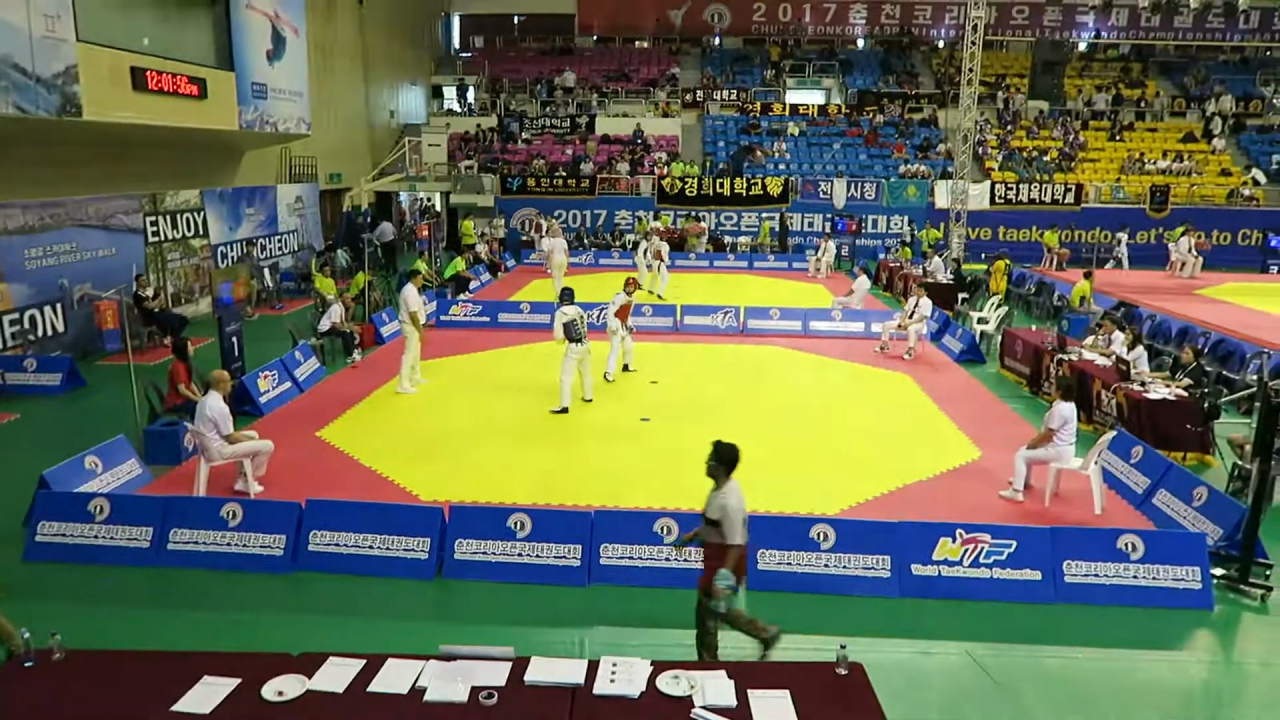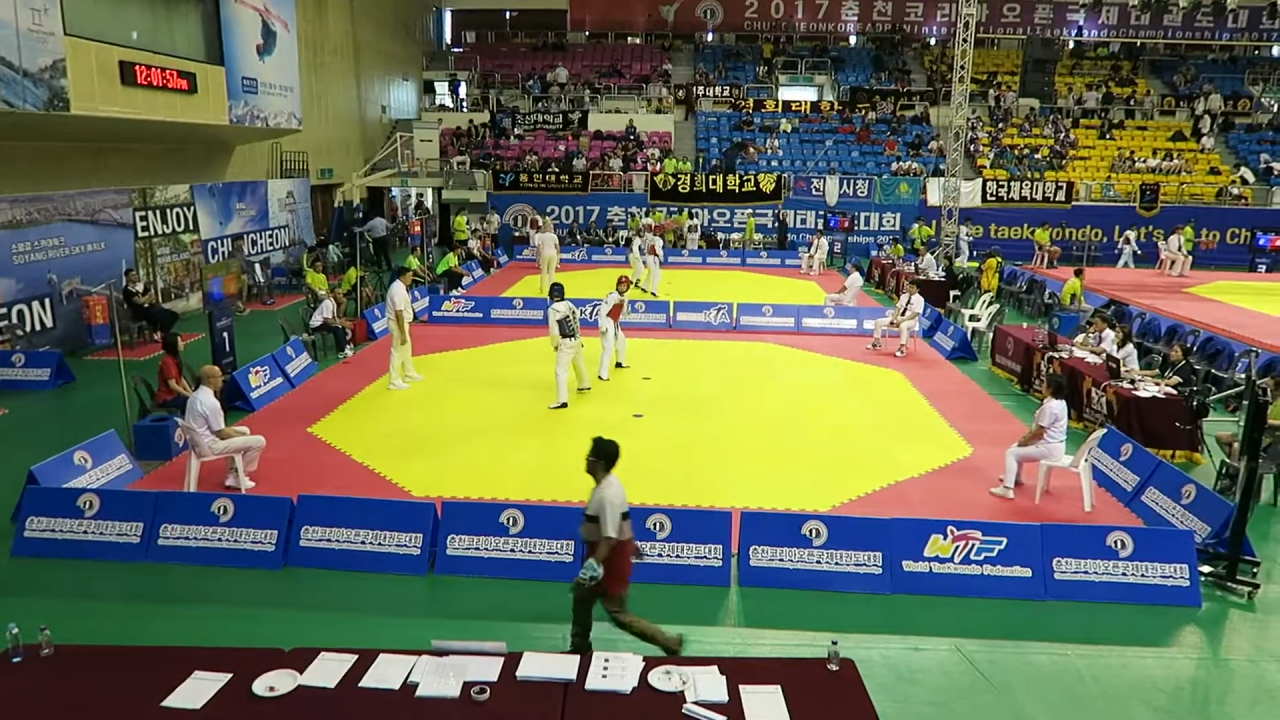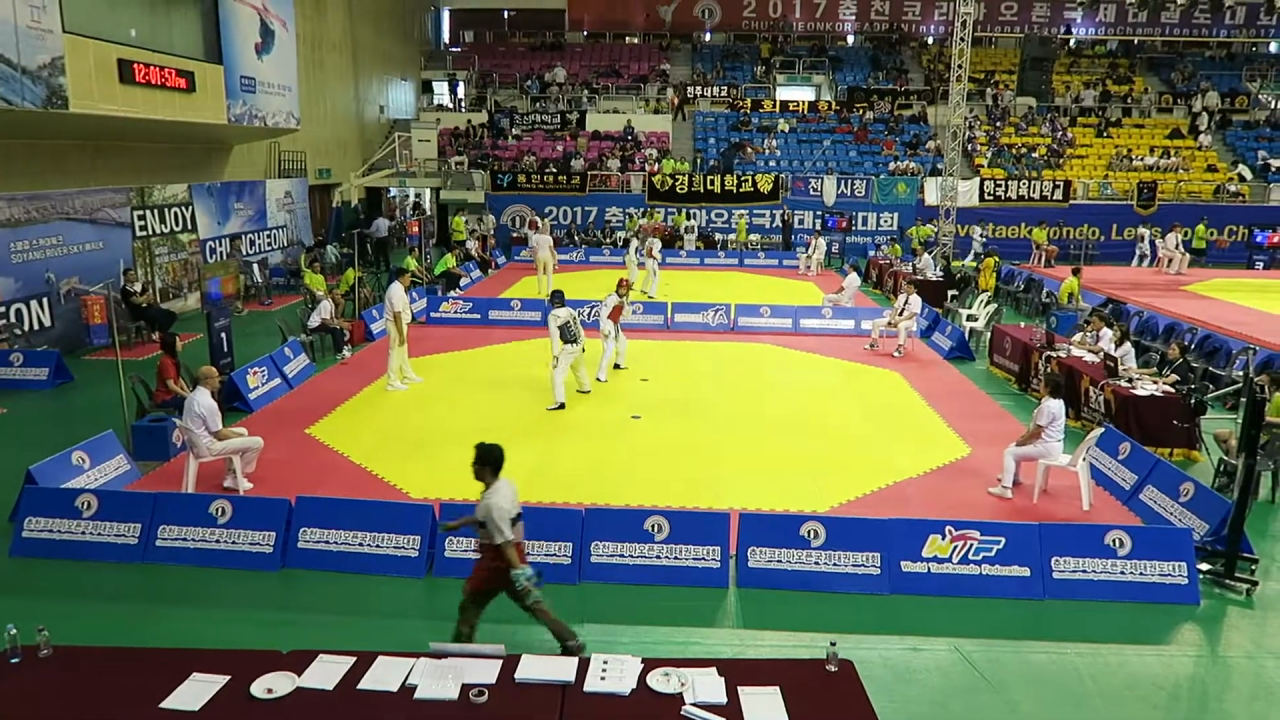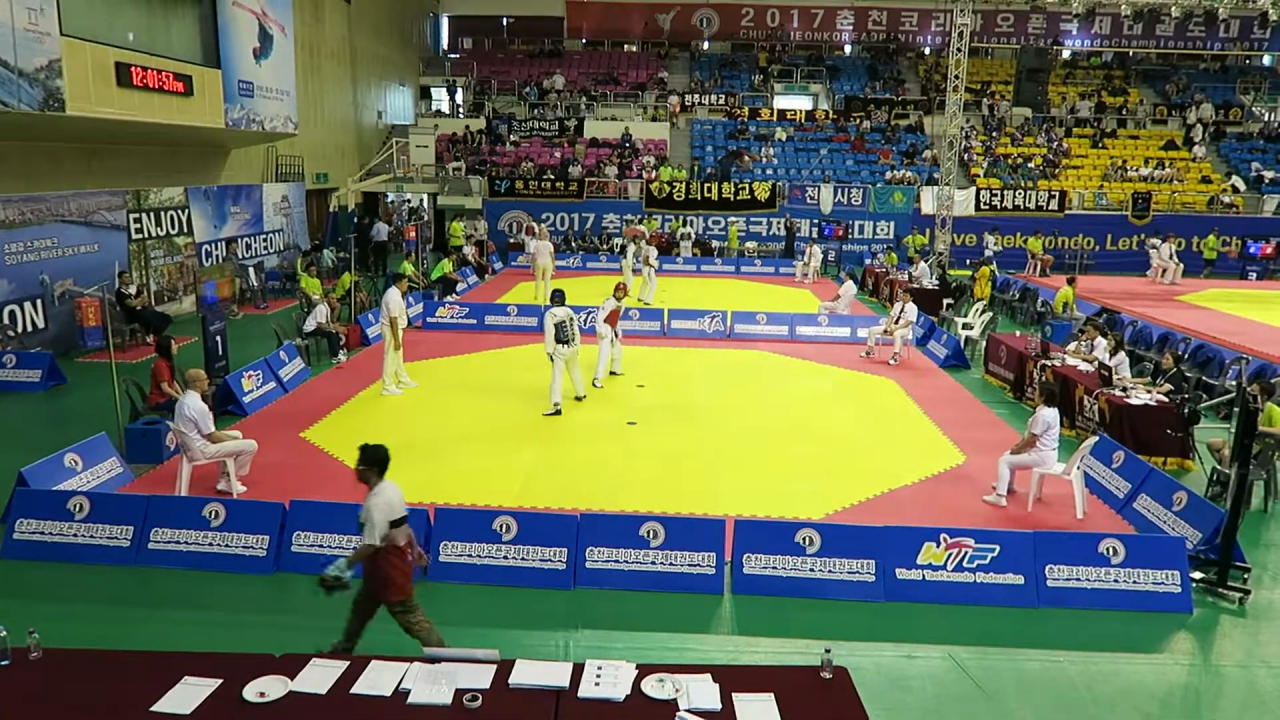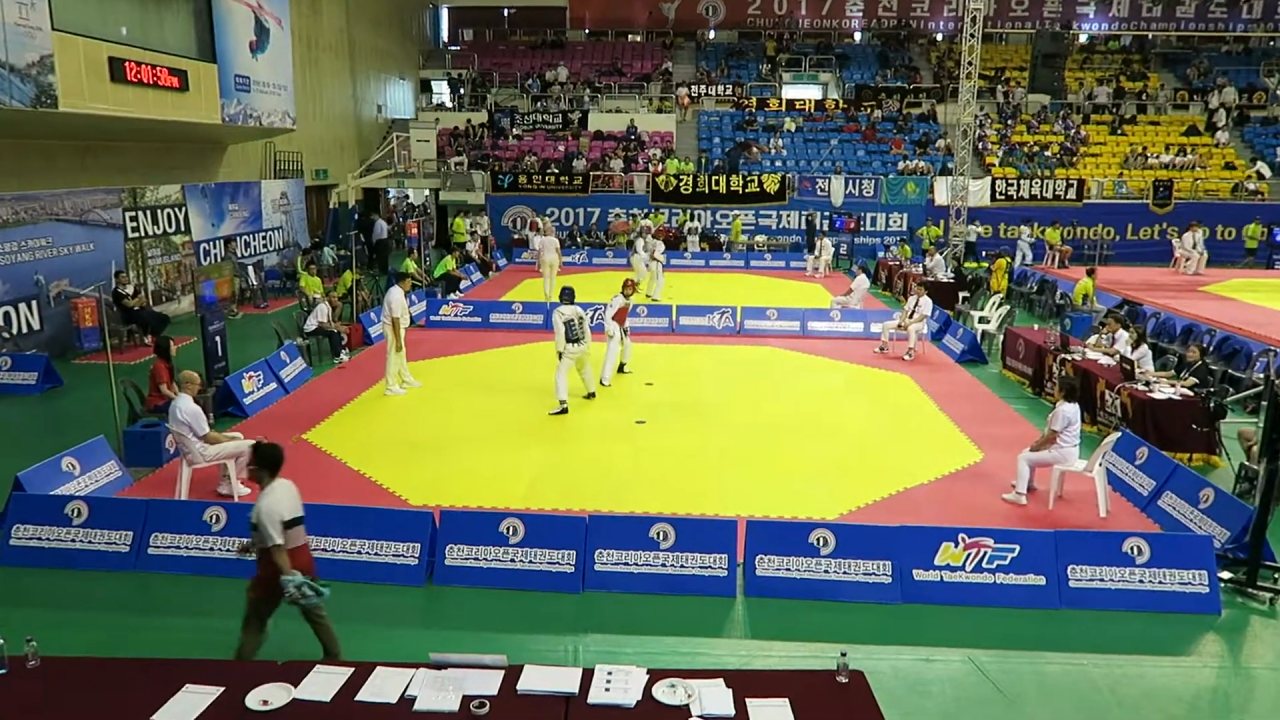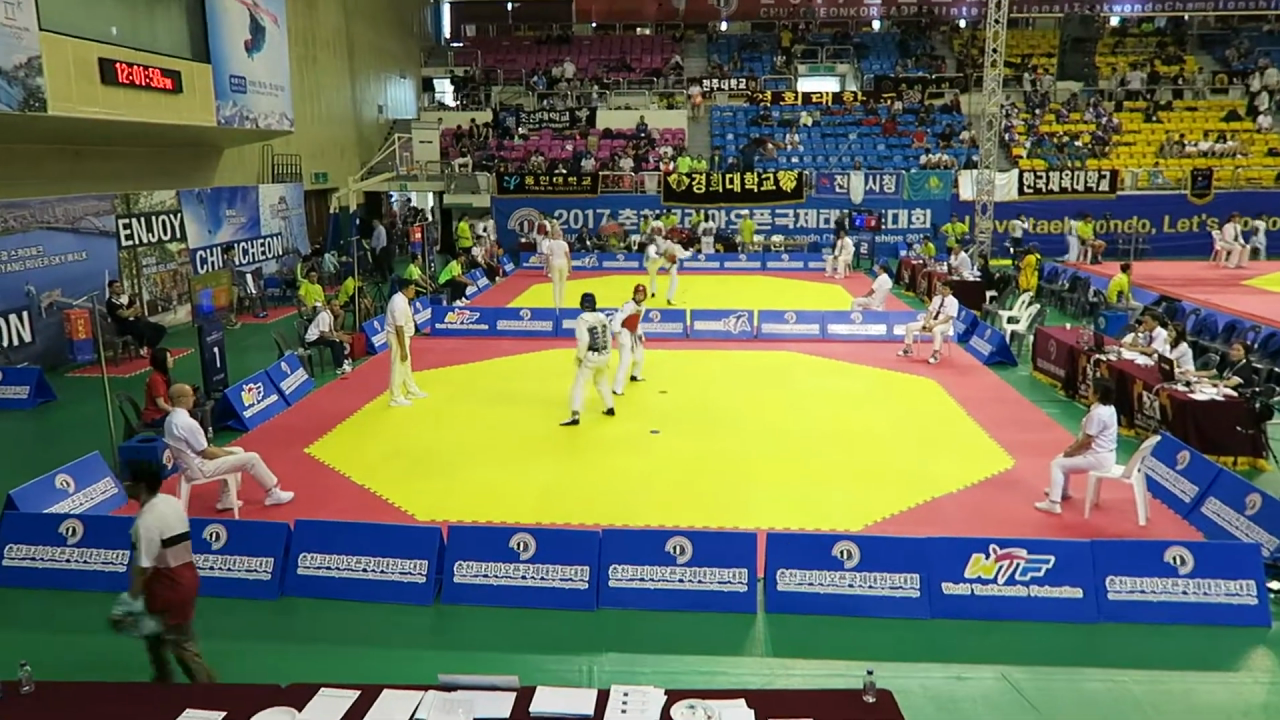
dt=0.4s
person 1, frame 1
left shoulder: (729, 502)
right shoulder: (721, 488)
left elbow: (736, 545)
left wrist: (723, 578)
right wrist: (692, 535)
left hip: (722, 563)
right hip: (716, 558)
left knee: (707, 611)
right knee: (719, 609)
left ankle: (708, 660)
right ankle: (766, 633)
person 1, frame 2
left shoulder: (607, 494)
right shoulder: (607, 485)
left elbow: (608, 538)
right elbow: (617, 526)
left wrist: (591, 567)
right wrist: (631, 545)
left hip: (611, 558)
right hip: (609, 556)
left knee: (618, 614)
right knee: (582, 600)
left ankle: (670, 643)
right ankle: (580, 649)
person 1, frame 3
left shoulder: (493, 502)
right shoulder: (503, 485)
left elbow: (505, 543)
left wrist: (519, 573)
right wrist: (458, 524)
left hip: (497, 562)
right hip: (510, 558)
left knee: (469, 607)
right knee: (532, 604)
right ankle: (571, 643)
person 1, frame 4
left shoulder: (377, 503)
right shoulder: (390, 488)
left elbow: (370, 545)
right elbow: (403, 524)
left wrist: (342, 568)
right wrist: (415, 549)
left hip: (388, 565)
right hip: (396, 558)
left knee: (409, 616)
right knee: (361, 606)
right ankle: (344, 649)
person 1, frame 5
left shoulder: (266, 504)
right shoulder: (288, 486)
left elbow: (276, 548)
left wrist: (289, 579)
right wrist: (254, 542)
left hip: (281, 566)
right hip: (302, 559)
left knee: (253, 620)
right knee: (315, 613)
right ankle: (334, 660)
person 1, frame 6
left shoulder: (147, 521)
right shoulder: (172, 503)
left elbow: (144, 569)
left wrist: (127, 604)
left hip: (167, 586)
right hip: (185, 578)
left knee: (181, 643)
right knee: (154, 635)
right ankle: (163, 681)
